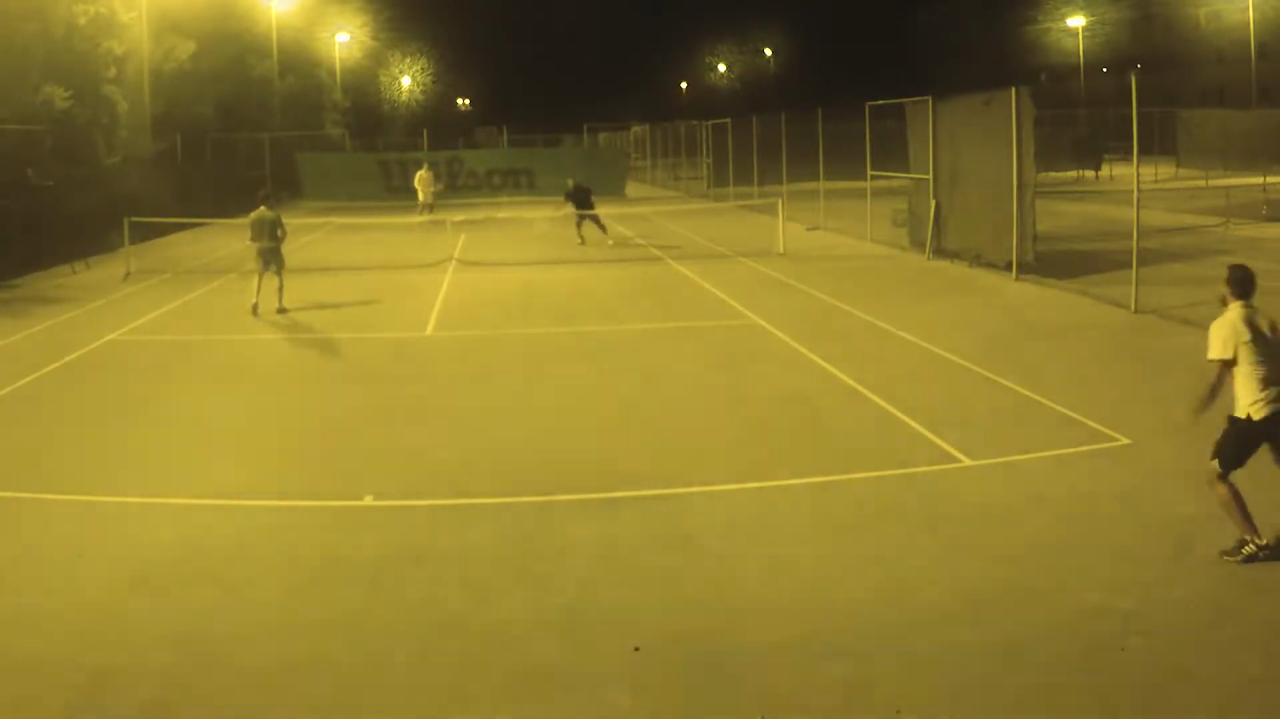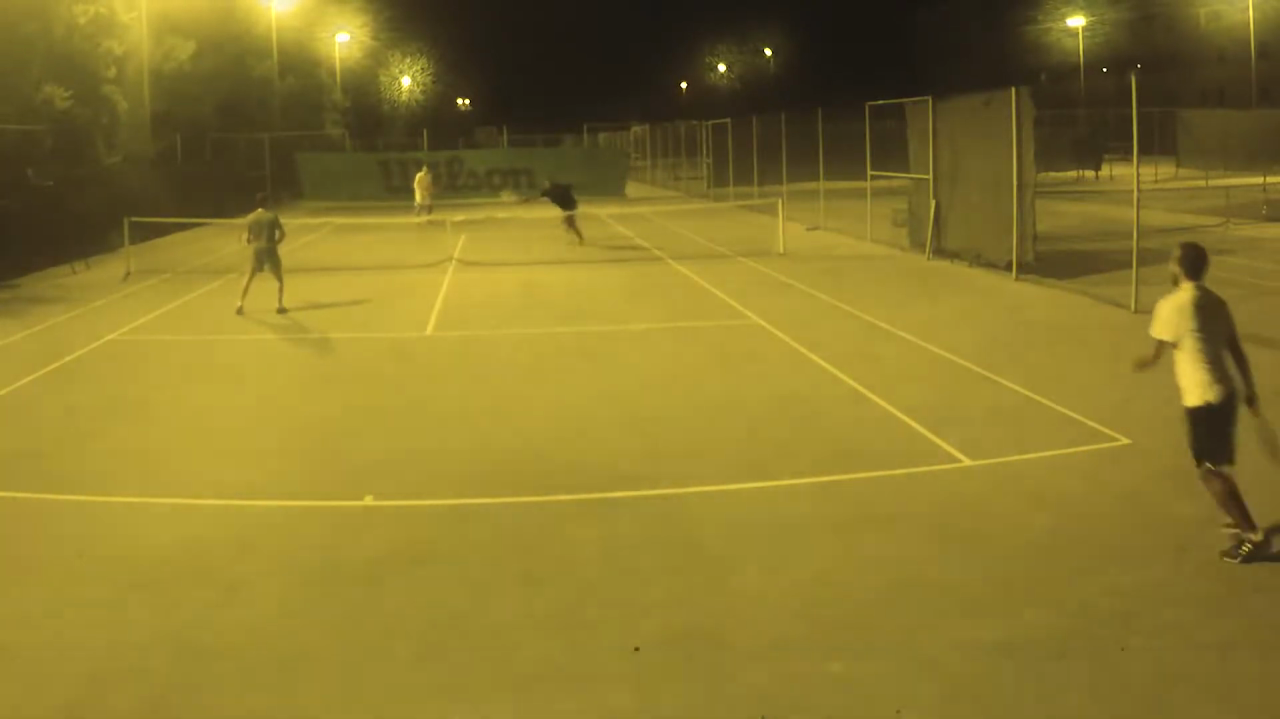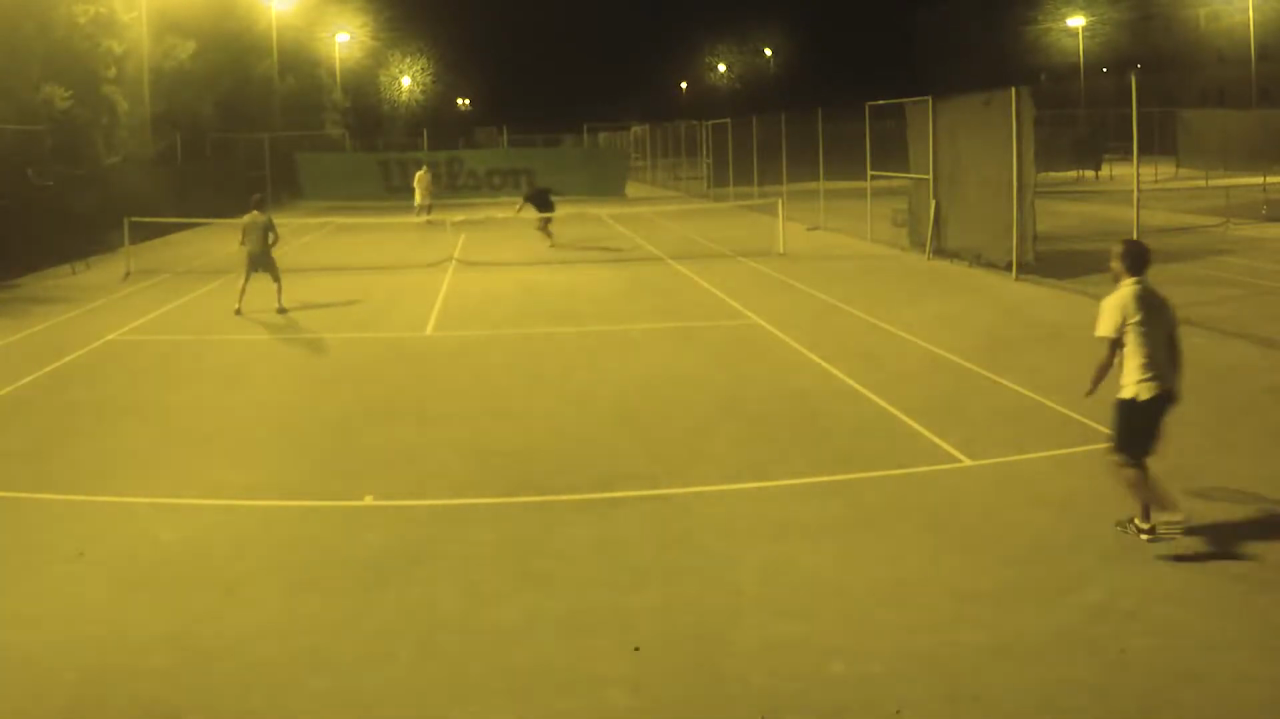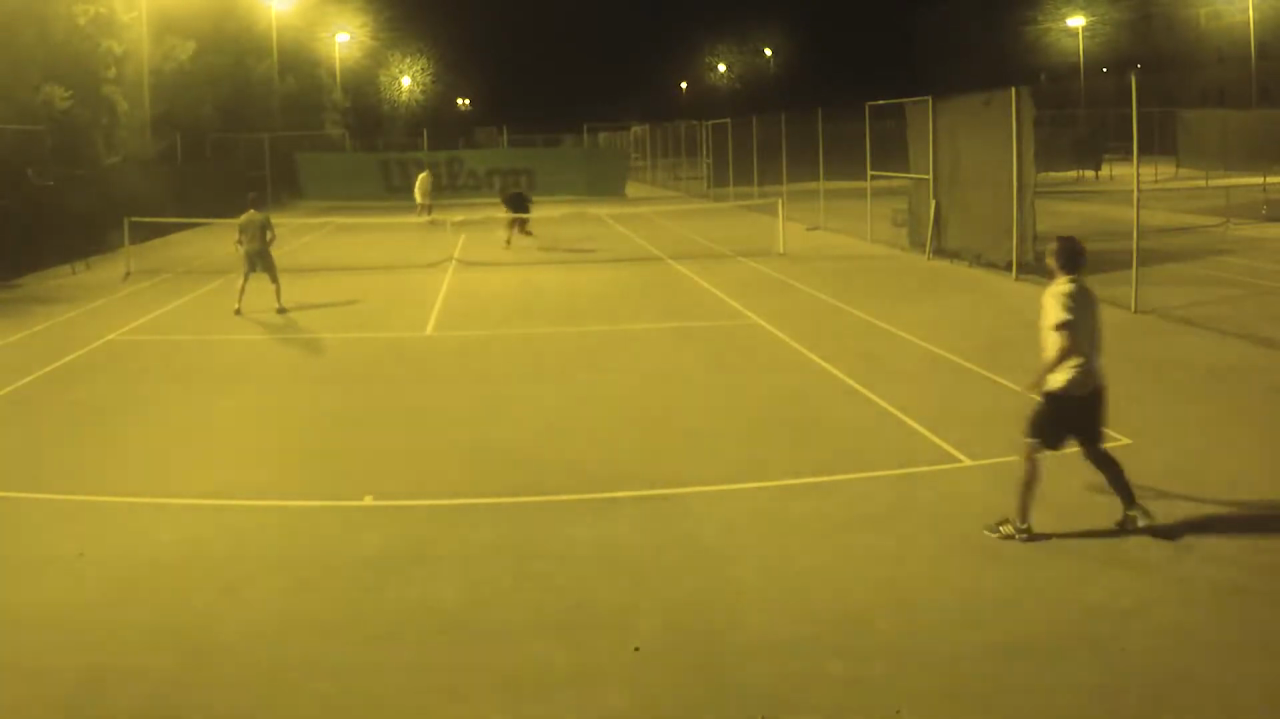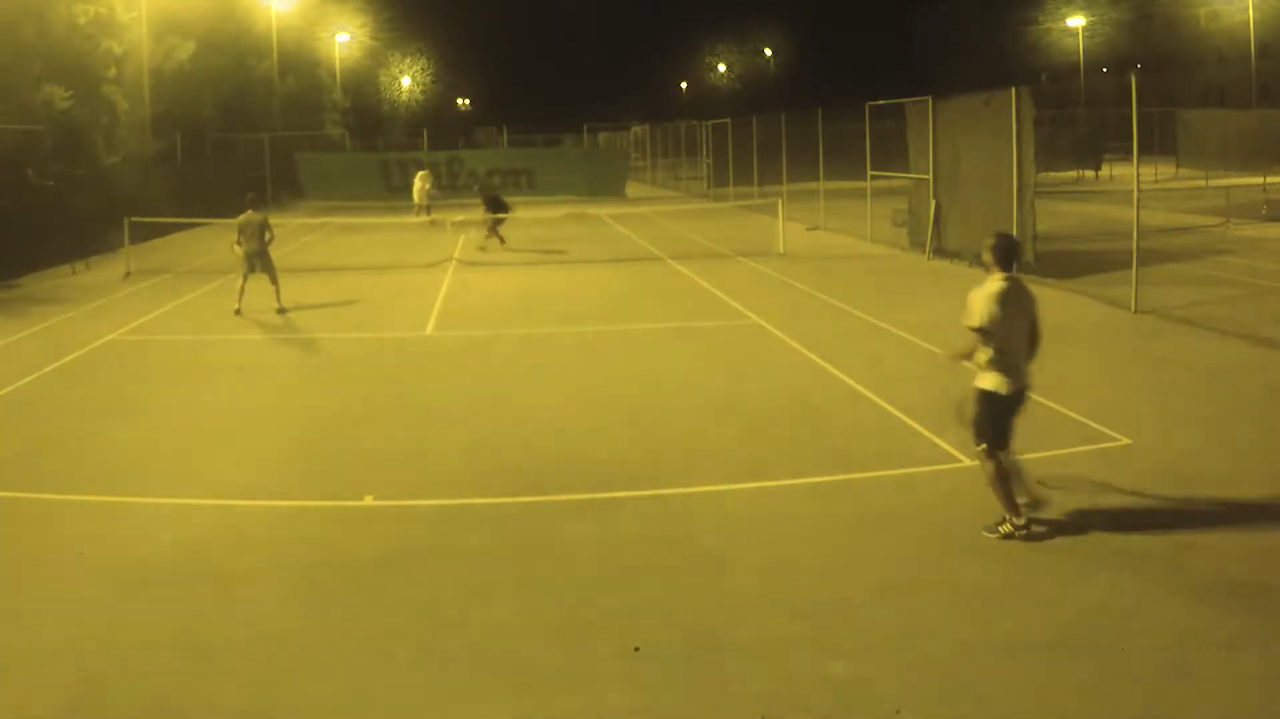
dt=0.2s
person 1, frame 1
left shoulder: (1223, 325)
left elbow: (1219, 378)
left wrist: (1202, 405)
left hip: (1253, 414)
left knee: (1218, 476)
left ankle: (1255, 541)
person 1, frame 2
left shoulder: (1171, 306)
right shoulder: (1217, 303)
left elbow: (1157, 354)
right elbow: (1237, 350)
left wrist: (1145, 362)
right wrist: (1250, 389)
left hip: (1203, 399)
right hip: (1224, 393)
left knee: (1210, 472)
right knee: (1215, 465)
left ankle: (1251, 535)
right ankle: (1240, 520)
person 1, frame 3
left shoulder: (1115, 303)
right shoulder: (1159, 301)
left elbow: (1109, 355)
right elbow: (1174, 348)
left wrist: (1094, 383)
right wrist: (1173, 385)
left hip: (1138, 394)
right hip: (1160, 391)
left knee: (1124, 463)
right knee: (1134, 457)
left ankle: (1171, 514)
right ankle: (1145, 522)
person 1, frame 4
left shoulder: (1055, 296)
right shoulder: (1087, 295)
left elbow: (1066, 344)
left wrist: (1042, 375)
left hip: (1064, 390)
right hip: (1091, 386)
left knee: (1030, 449)
right knee: (1094, 450)
left ankle: (1020, 523)
right ankle: (1134, 510)
person 1, frame 5
left shoulder: (983, 295)
right shoulder: (1025, 293)
left elbow: (974, 348)
right elbow: (1034, 341)
left wrist: (959, 354)
left hip: (994, 386)
right hip: (1018, 383)
left knee: (988, 453)
right knee: (997, 446)
left ankle: (1016, 520)
right ankle: (1026, 494)
